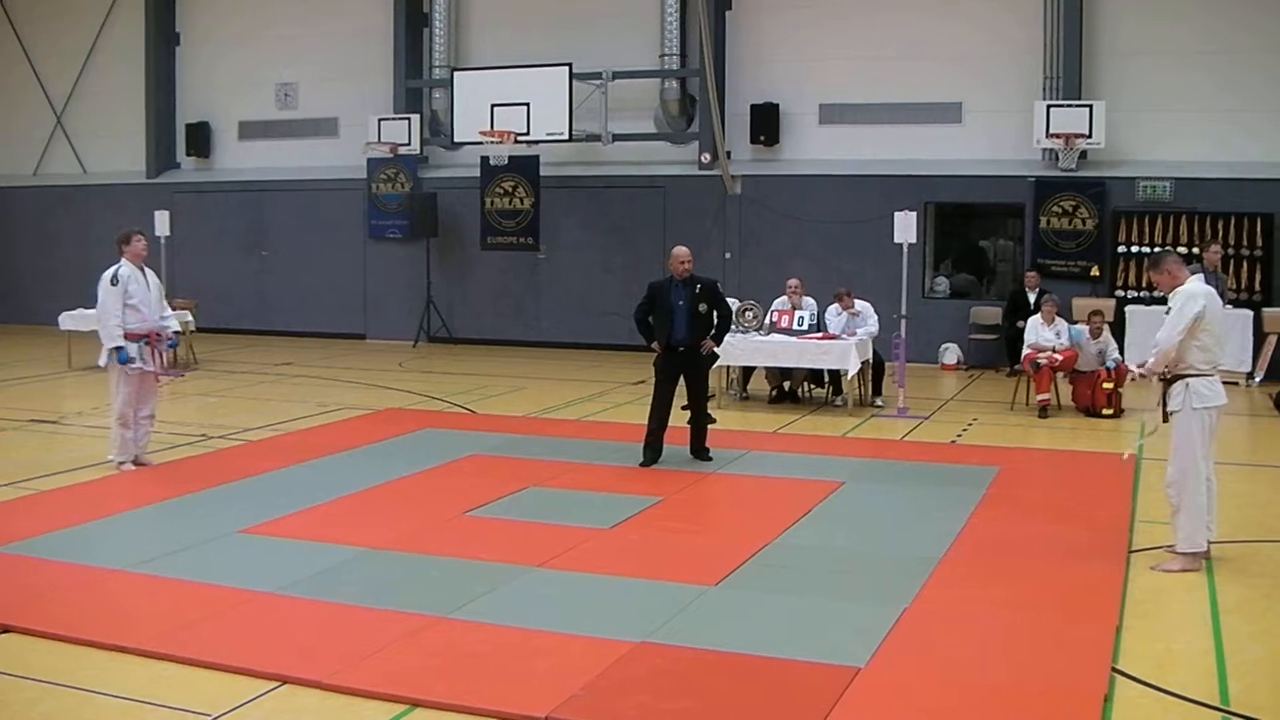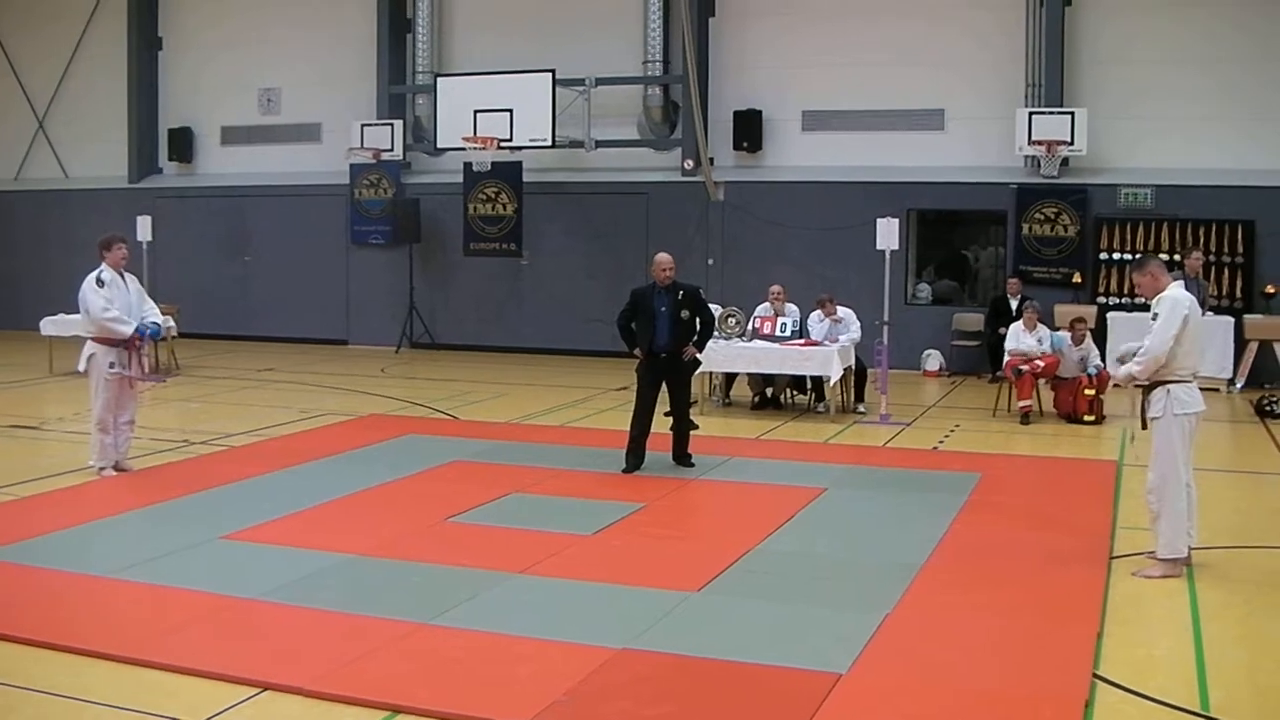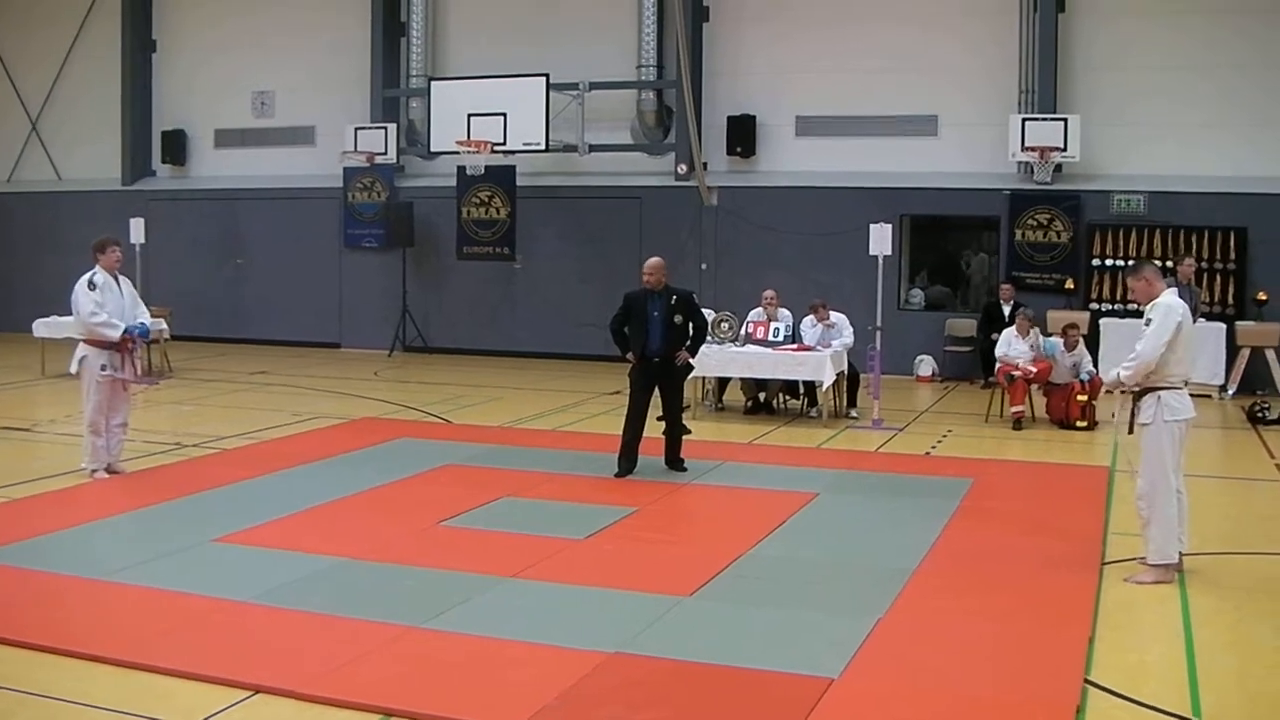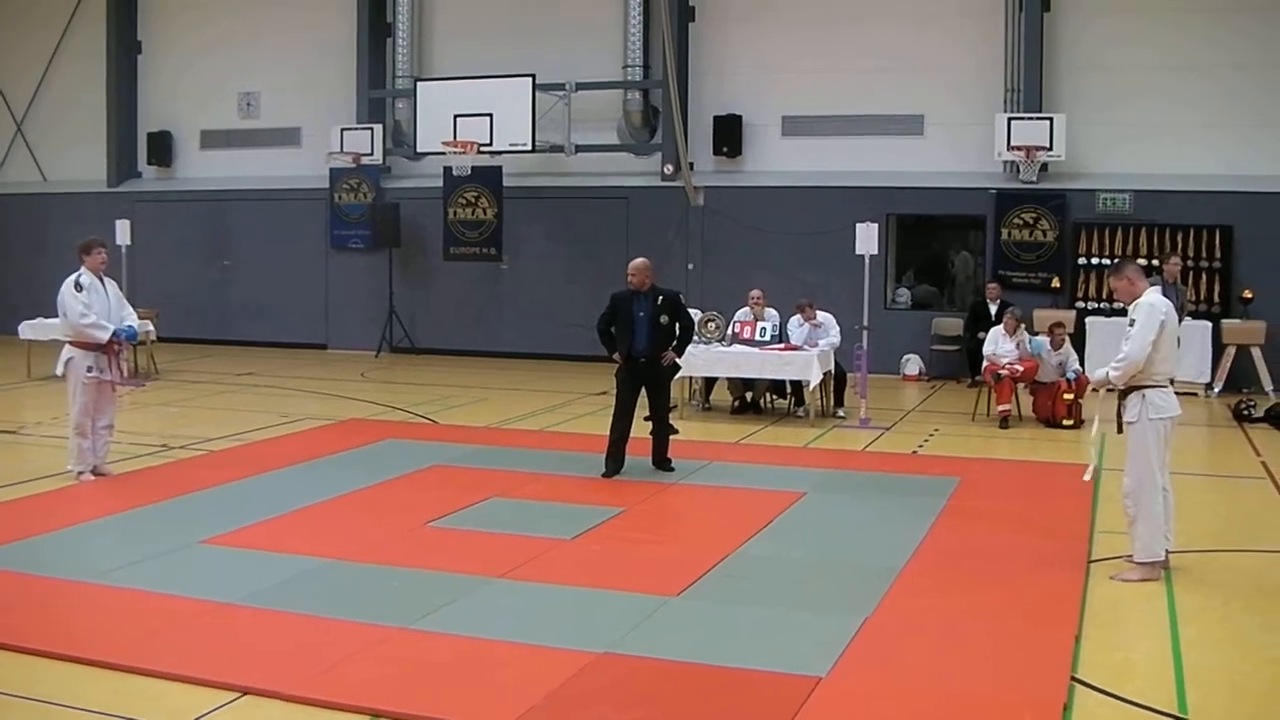
dt=0.3s
person 1, frame 1
left shoulder: (1187, 295)
right shoulder: (1205, 292)
left elbow: (1167, 342)
left wrist: (1149, 367)
right wrist: (1162, 364)
left hip: (1192, 392)
right hip: (1203, 388)
left knee: (1184, 473)
right knee: (1199, 469)
left ankle: (1189, 553)
right ankle: (1198, 540)
person 1, frame 2
left shoulder: (1171, 301)
right shoulder: (1182, 299)
left elbow: (1156, 351)
left wrist: (1128, 373)
right wrist: (1136, 352)
left hip: (1172, 399)
right hip: (1179, 395)
left knee: (1165, 479)
right knee: (1178, 475)
left ankle: (1171, 558)
right ankle: (1180, 546)
person 1, frame 3
left shoulder: (1164, 307)
right shoulder: (1174, 306)
left elbow: (1147, 356)
left wrist: (1118, 377)
right wrist: (1129, 376)
left hip: (1162, 406)
right hip: (1169, 402)
left knee: (1154, 485)
right knee: (1169, 482)
left ankle: (1162, 564)
right ankle: (1171, 552)
person 1, frame 4
left shoulder: (1148, 306)
right shoulder: (1158, 304)
left elbow: (1134, 356)
left wrist: (1105, 376)
right wrist: (1115, 376)
left hip: (1148, 403)
right hip: (1155, 399)
left knee: (1141, 483)
right knee: (1155, 480)
left ankle: (1149, 562)
right ankle: (1157, 550)
person 2, frame 1
left shoulder: (149, 275)
right shoulder: (116, 275)
left elbow: (162, 308)
right elbow: (108, 315)
left wrist: (172, 330)
right wrist: (118, 347)
left hip: (147, 348)
right hip: (125, 348)
left knee: (146, 405)
right knee: (124, 406)
left ankle: (138, 452)
right ankle: (123, 456)
person 2, frame 2
left shoulder: (131, 281)
right shoulder: (96, 280)
left elbow: (147, 307)
right elbow: (103, 314)
left wrist: (153, 324)
right wrist: (135, 329)
left hip: (126, 353)
right hip: (104, 352)
left knee: (126, 410)
right knee: (104, 411)
left ankle: (119, 458)
right ankle: (103, 462)
person 2, frame 3
left shoulder: (124, 283)
right shoulder: (90, 282)
left elbow: (140, 311)
right elbow: (91, 317)
left wrist: (141, 326)
right wrist: (124, 330)
left hip: (120, 355)
right hip: (96, 355)
left knee: (119, 412)
right knee: (96, 413)
left ankle: (112, 460)
right ankle: (96, 464)
person 2, frame 4
left shoulder: (110, 284)
right shoulder: (75, 284)
left elbow: (126, 312)
right elbow: (80, 319)
left wrist: (128, 329)
right wrist: (113, 332)
left hip: (106, 357)
right hip: (82, 356)
left knee: (105, 414)
right knee: (82, 415)
left ankle: (98, 462)
right ankle: (82, 466)
person 3, frame 1
left shoulder: (707, 287)
right shoulder: (657, 288)
left elbow: (725, 313)
right elbow: (640, 315)
left wrist: (715, 339)
right wrist: (651, 340)
left hip: (697, 354)
right hip: (668, 355)
left knee: (699, 405)
right knee: (660, 405)
left ankle: (699, 448)
right ankle: (652, 451)
person 3, frame 2
left shoulder: (690, 293)
right shoulder: (640, 295)
left elbow: (708, 320)
right elbow: (622, 321)
left wrist: (698, 346)
right wrist: (634, 346)
left hip: (679, 360)
right hip: (650, 361)
left knee: (681, 411)
right knee: (642, 412)
left ankle: (681, 455)
right ankle: (634, 458)
person 3, frame 3
left shoulder: (683, 298)
right shoulder: (633, 299)
left elbow: (701, 325)
right elbow: (615, 325)
left wrist: (690, 351)
right wrist: (626, 350)
left hip: (672, 365)
right hip: (643, 365)
left knee: (674, 416)
right knee: (635, 416)
left ankle: (673, 459)
right ankle: (626, 462)
person 3, frame 4
left shoulder: (669, 298)
right shoulder: (619, 299)
left elbow: (687, 325)
right elbow: (602, 325)
left wrist: (677, 351)
right wrist: (613, 351)
left hip: (658, 365)
right hip: (629, 365)
left knee: (660, 416)
right knee: (621, 416)
left ankle: (661, 459)
right ankle: (614, 462)
